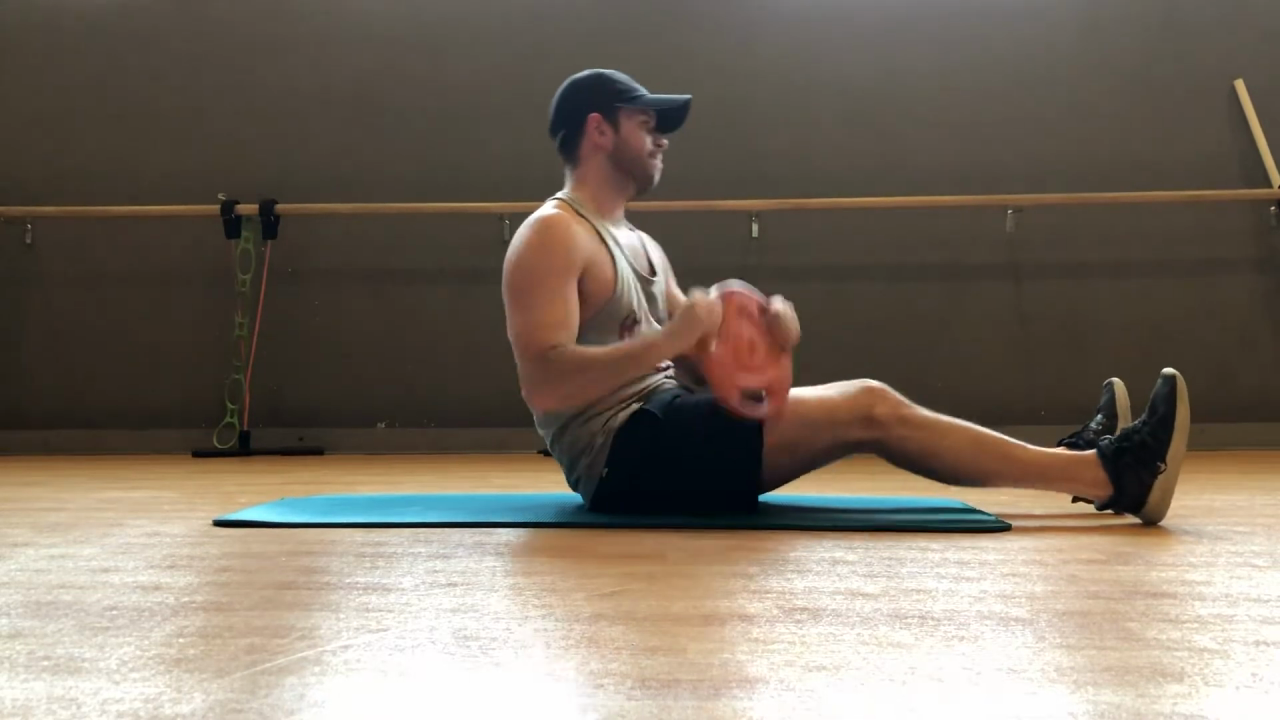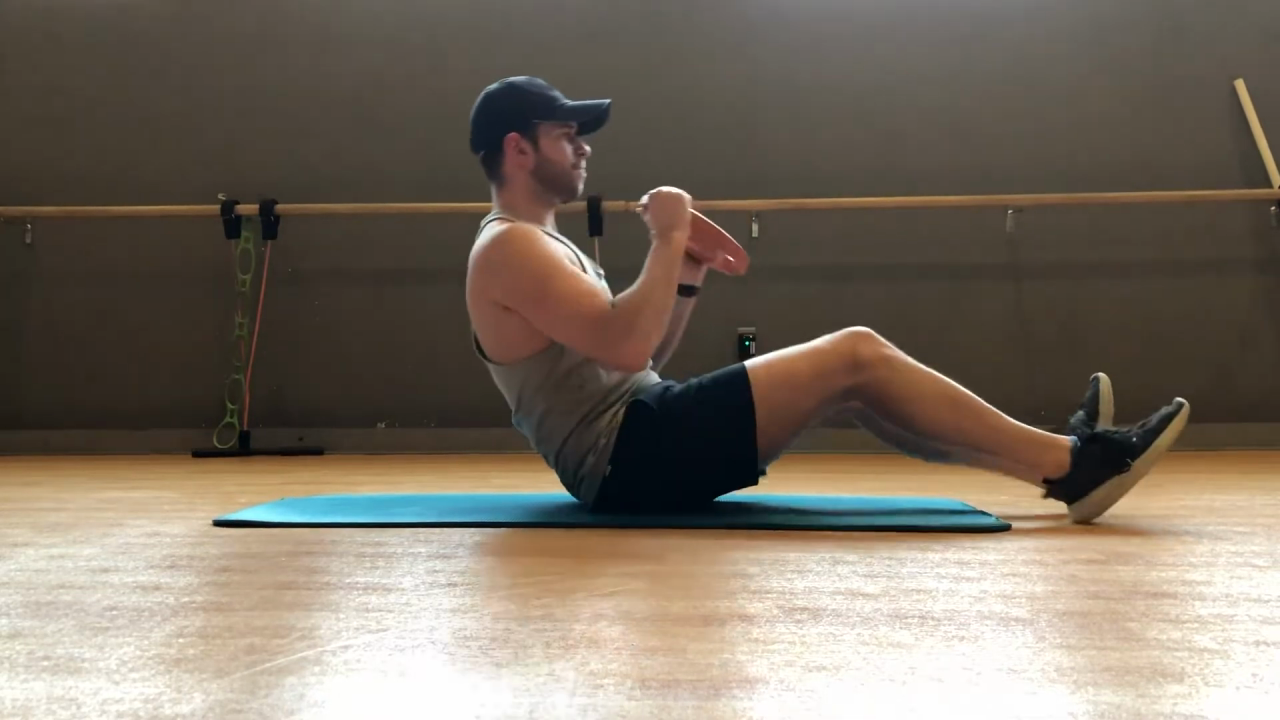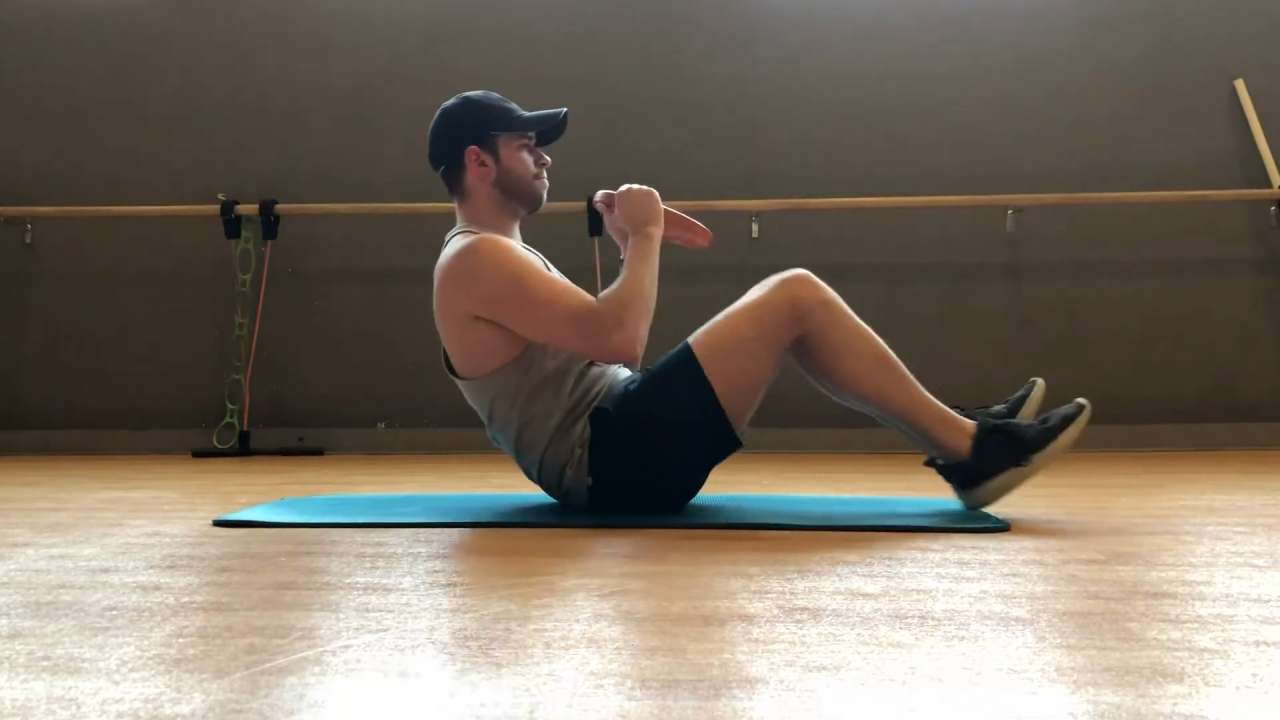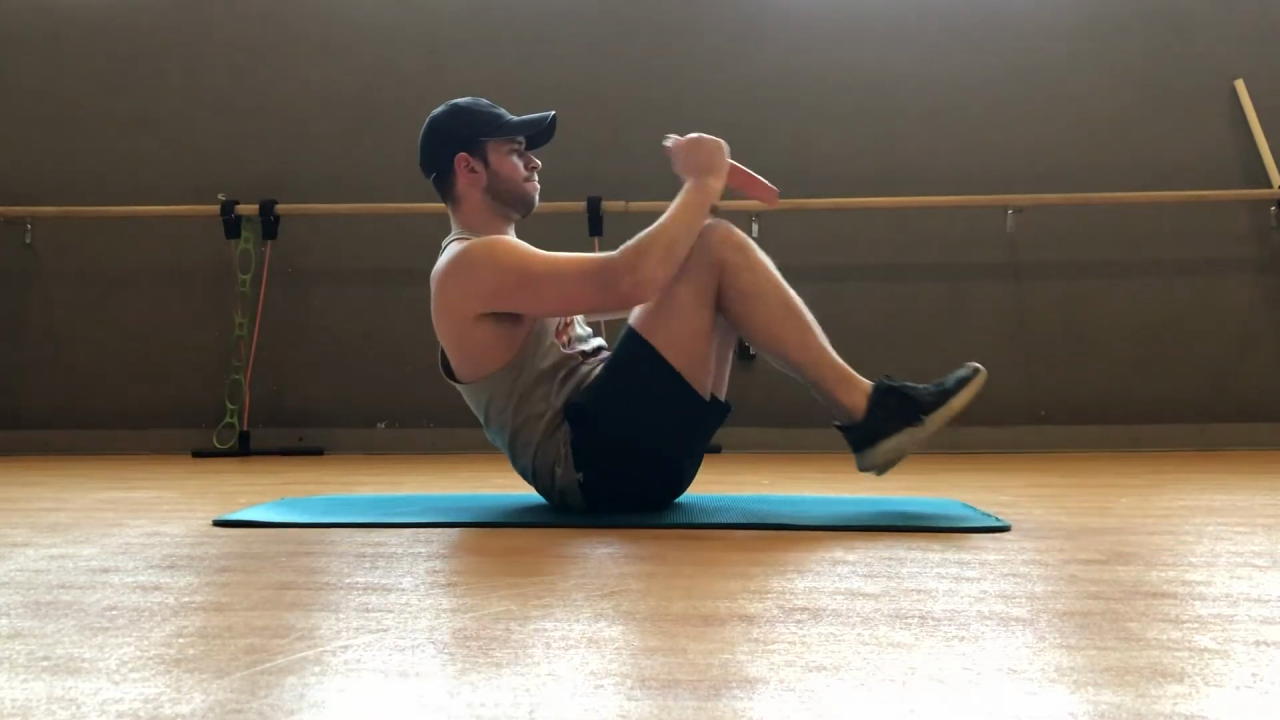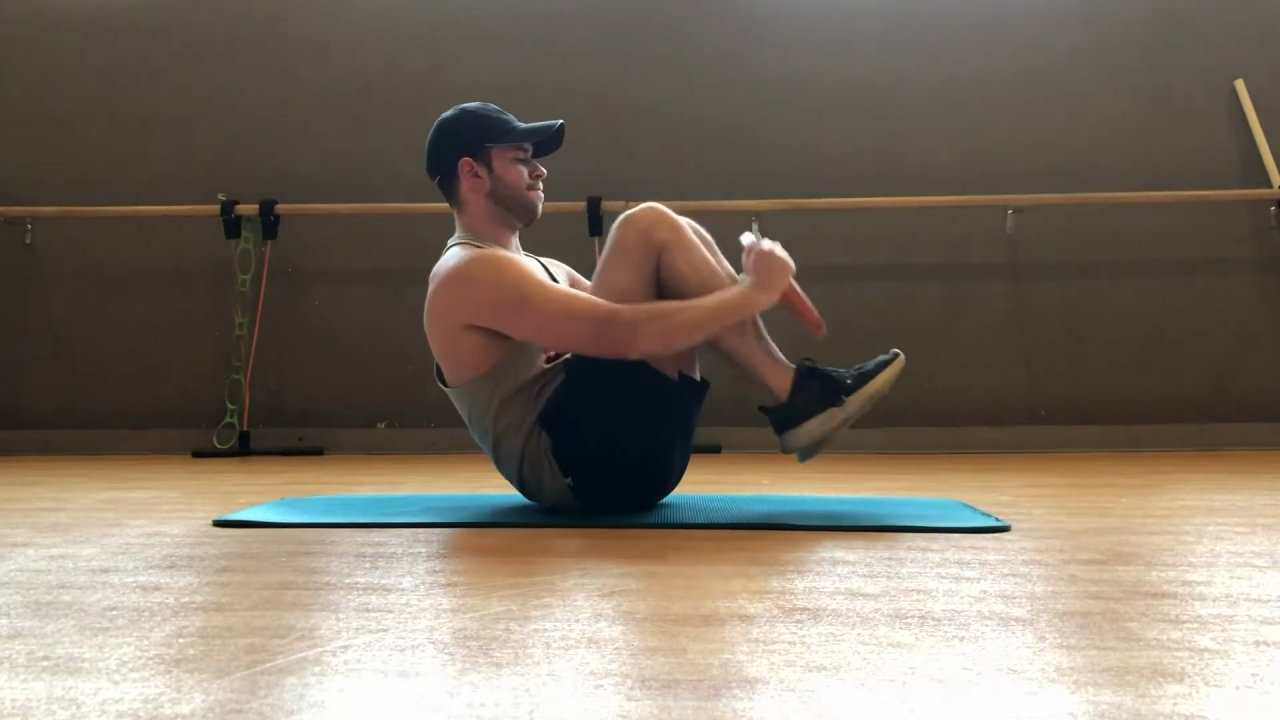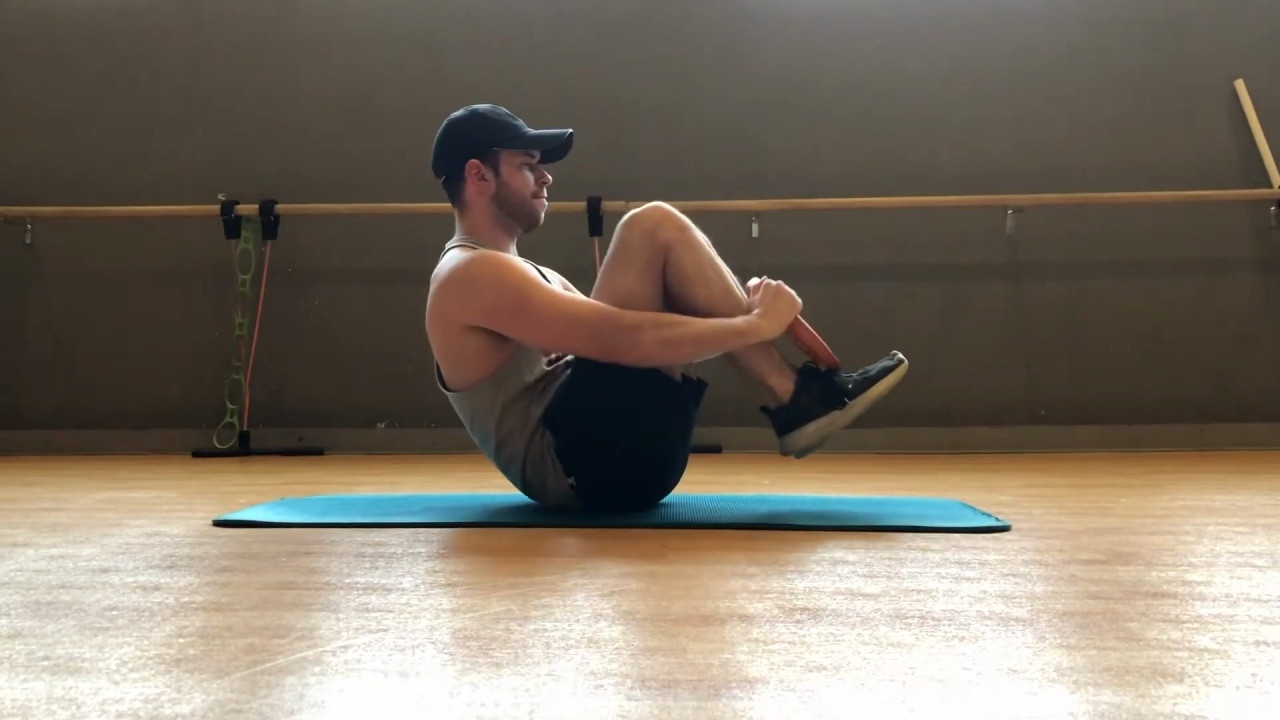
dt=0.4s
person 1, frame 1
left shoulder: (638, 242)
right shoulder: (551, 236)
left elbow: (704, 357)
right elbow: (542, 383)
right wrist: (670, 338)
left hip: (663, 431)
right hip: (622, 459)
left knee: (865, 398)
right knee: (867, 411)
left ankle: (1071, 458)
right ankle: (1112, 477)
person 1, frame 2
left shoulder: (542, 243)
right shoulder: (509, 248)
right elbow: (627, 349)
left wrist: (688, 280)
right wrist: (666, 243)
left hip: (639, 444)
right hip: (627, 459)
left knee: (849, 395)
right knee: (857, 355)
left ankle: (1057, 461)
right ankle: (1074, 462)
person 1, frame 3
left shoulder: (504, 257)
right shoulder: (477, 261)
left elbow: (609, 351)
right elbow: (617, 339)
left wrist: (633, 251)
right wrist: (645, 240)
left hip: (616, 446)
right hip: (610, 462)
left knee: (778, 303)
right knee: (798, 297)
left ankle: (960, 438)
right ankle: (973, 450)
person 1, frame 4
left shoulder: (502, 259)
right shoulder: (475, 264)
right elbow: (632, 284)
right wrist: (699, 188)
left hip: (618, 450)
right hip: (601, 457)
left knee: (720, 275)
right knee: (716, 246)
left ankle: (870, 414)
right ankle: (865, 410)
person 1, frame 5
left shoulder: (527, 268)
right shoulder: (472, 274)
right elbow: (624, 334)
right wrist: (750, 293)
left hip: (630, 449)
right hip: (586, 459)
left knee: (680, 236)
right knee: (651, 226)
left ankle: (796, 392)
right ankle: (794, 394)
person 1, frame 6
left shoulder: (516, 273)
right shoulder: (474, 275)
left elbow: (619, 327)
right elbow: (624, 340)
right wrist: (756, 324)
left hip: (614, 448)
right hip: (586, 459)
left knee: (674, 242)
right knee: (657, 227)
left ankle: (794, 395)
right ankle: (796, 397)
